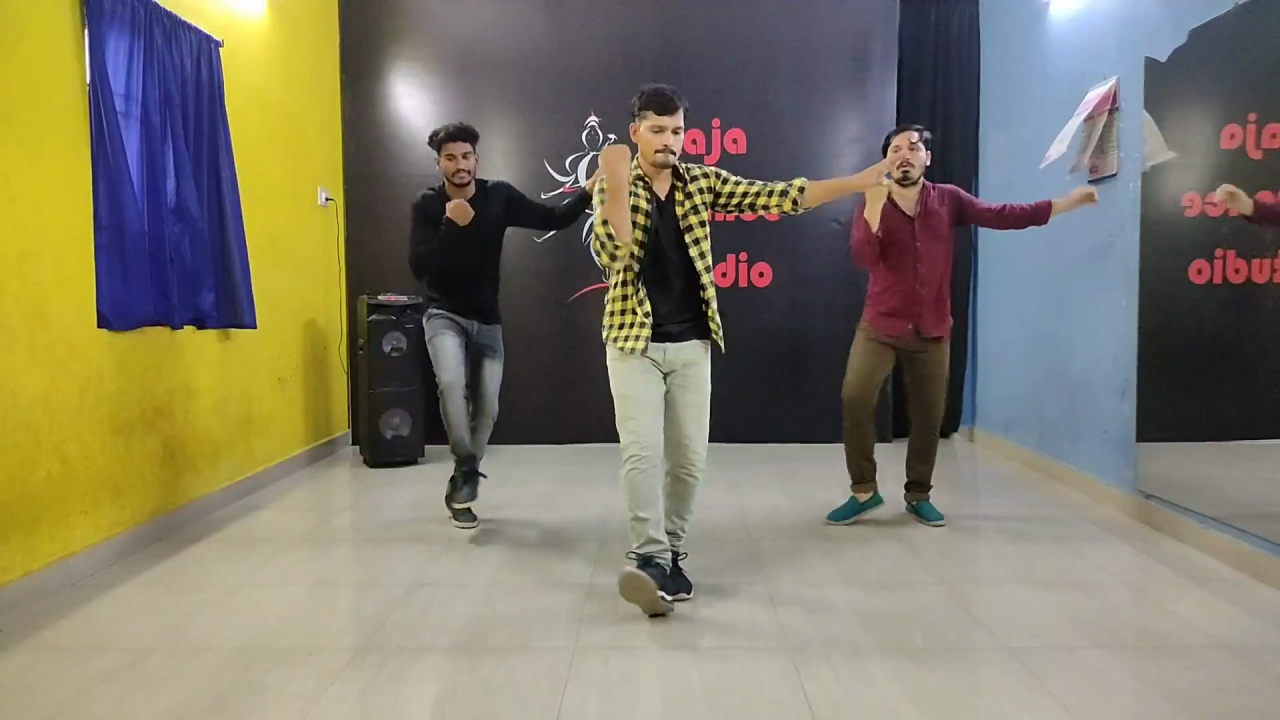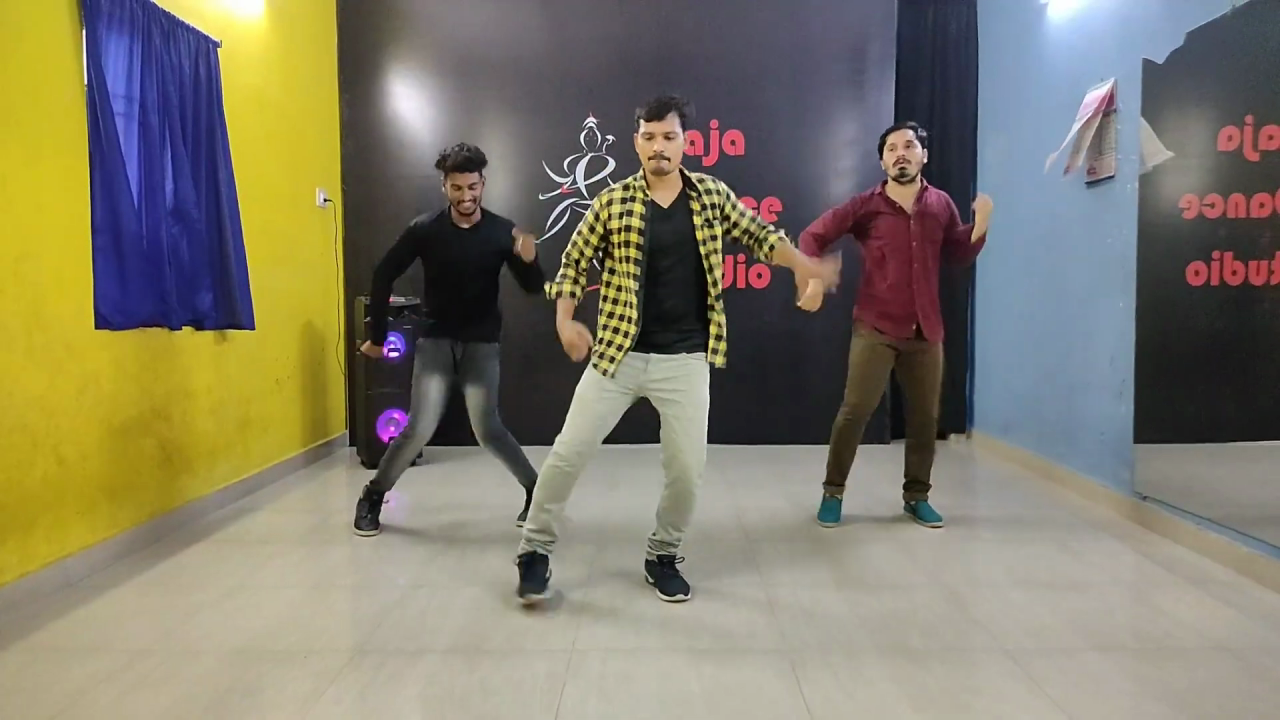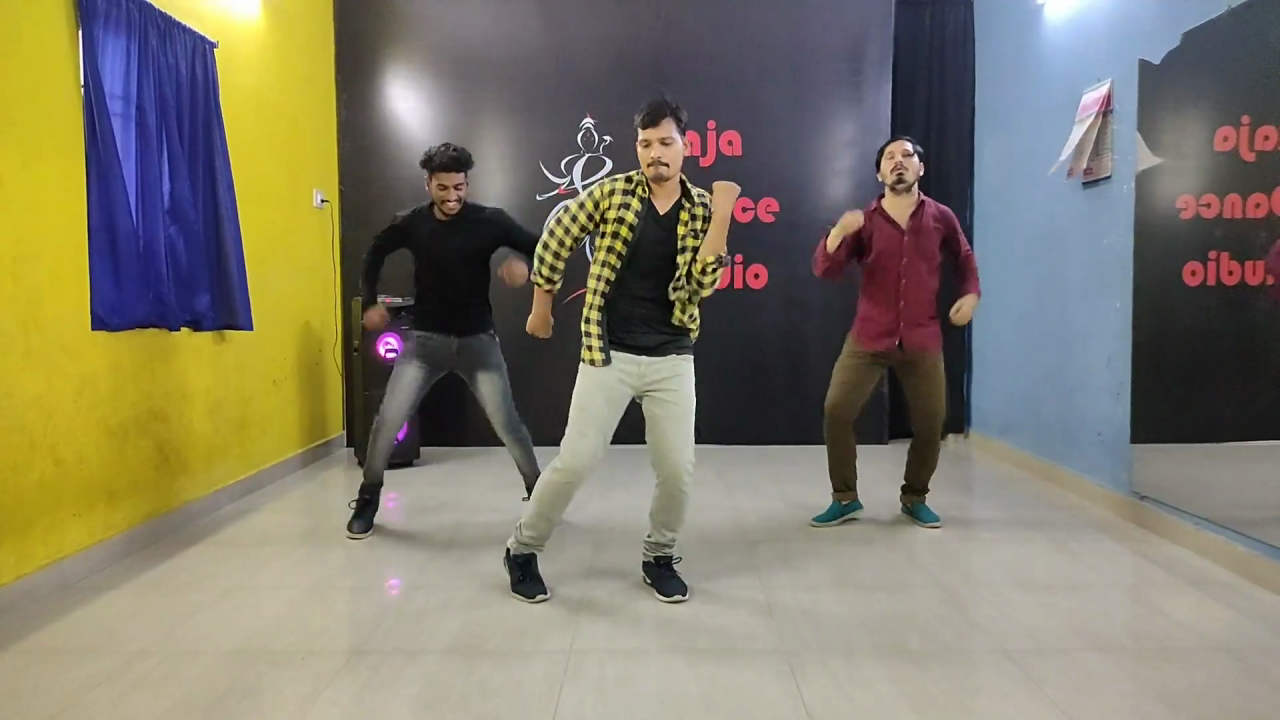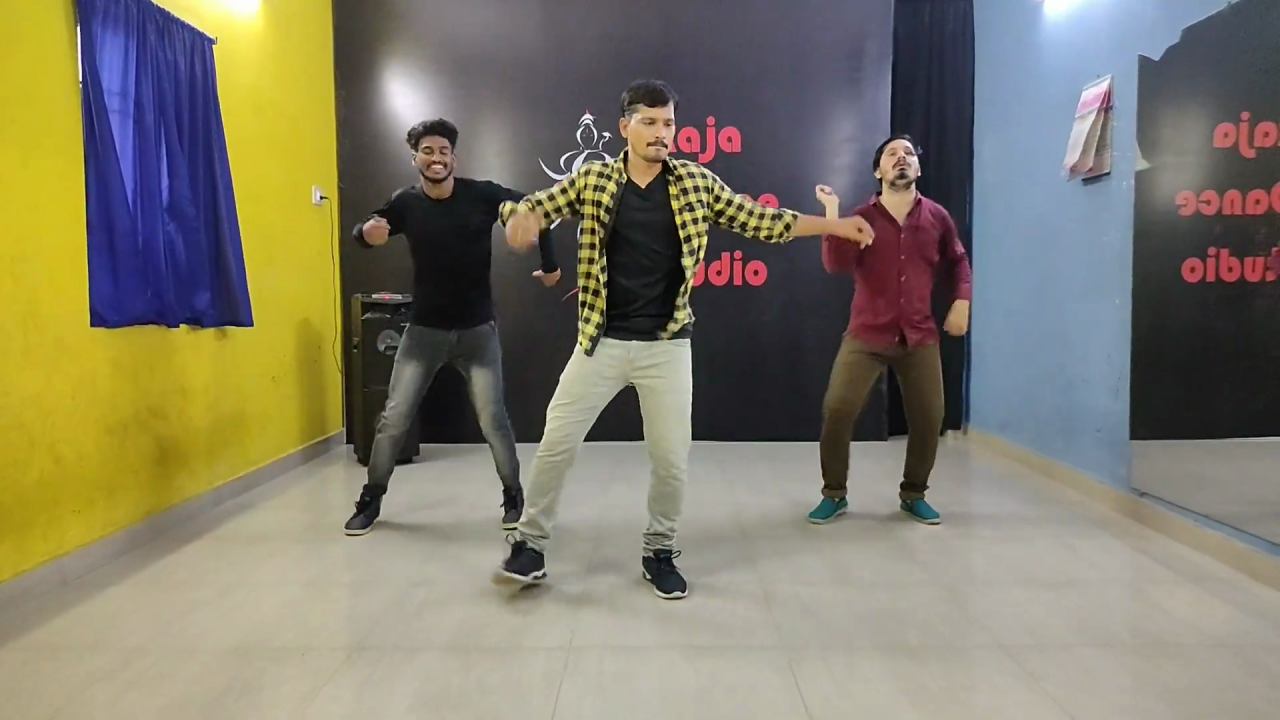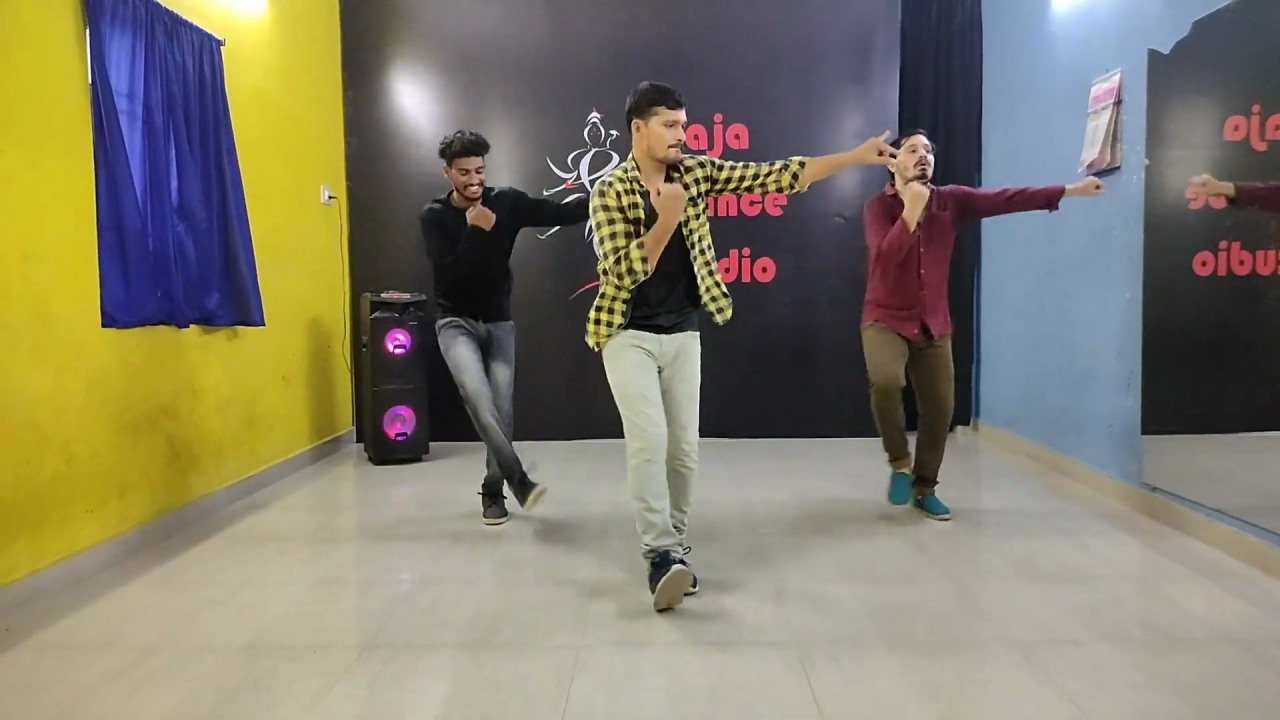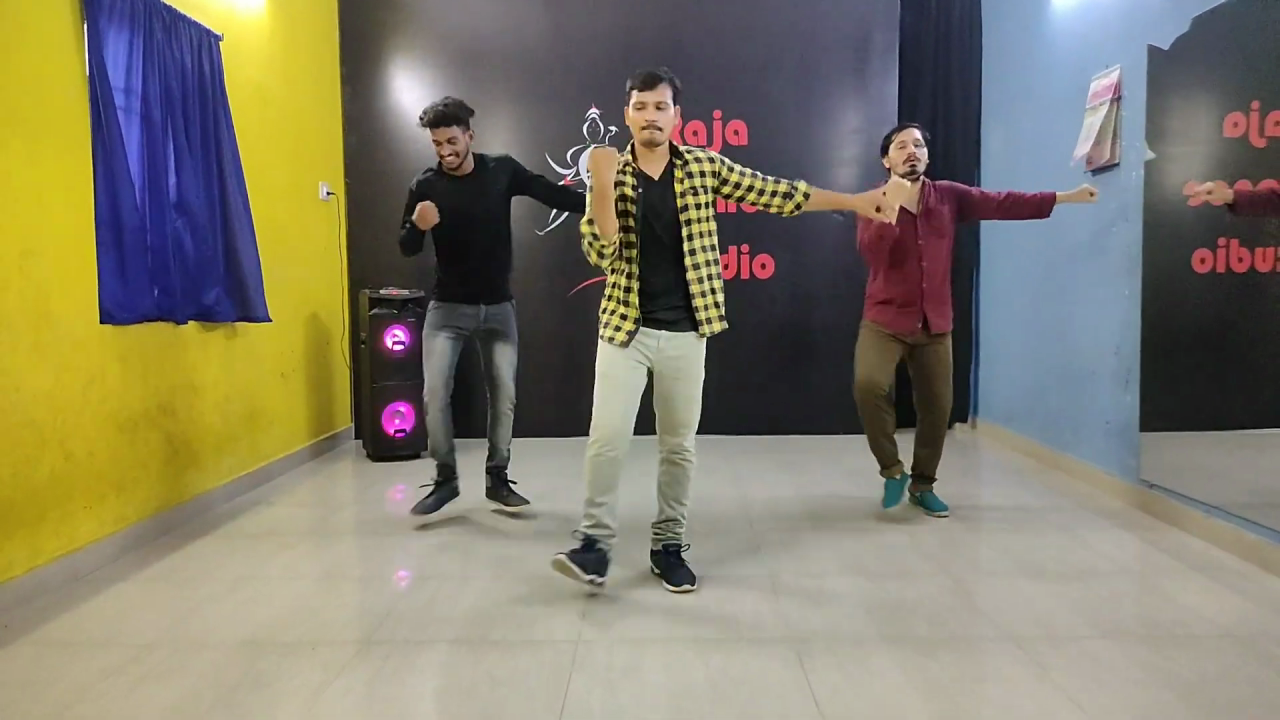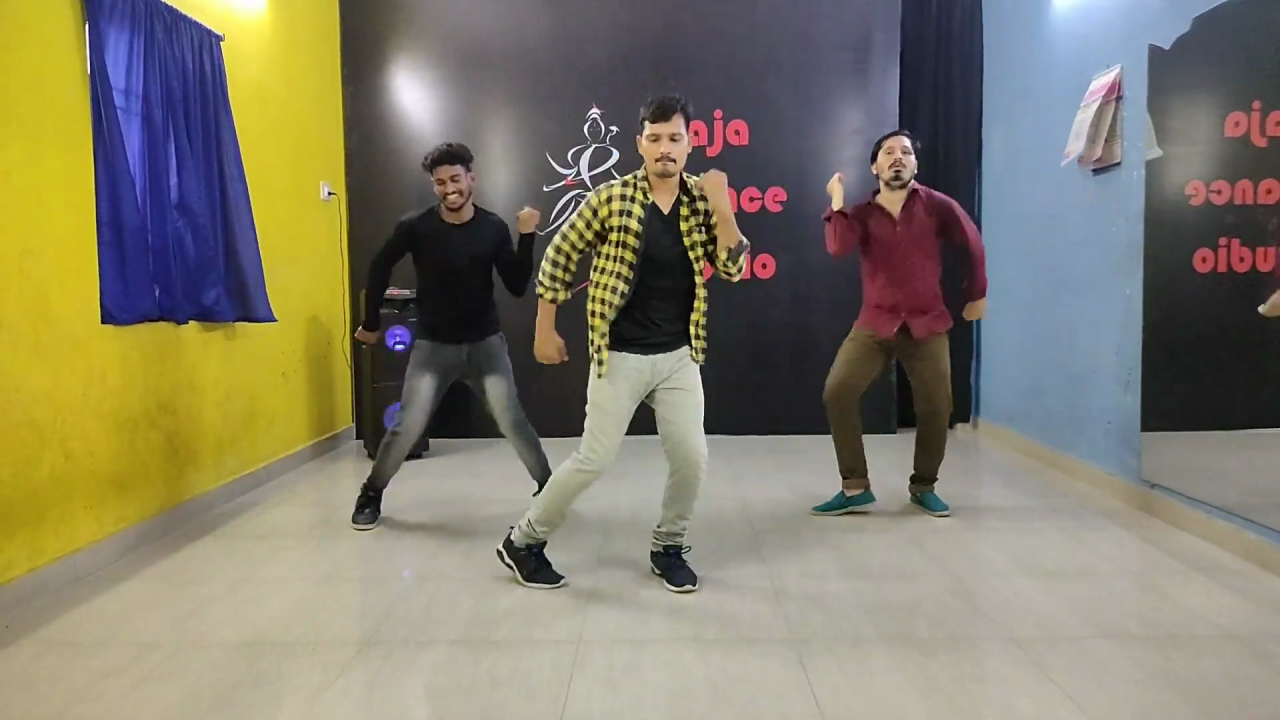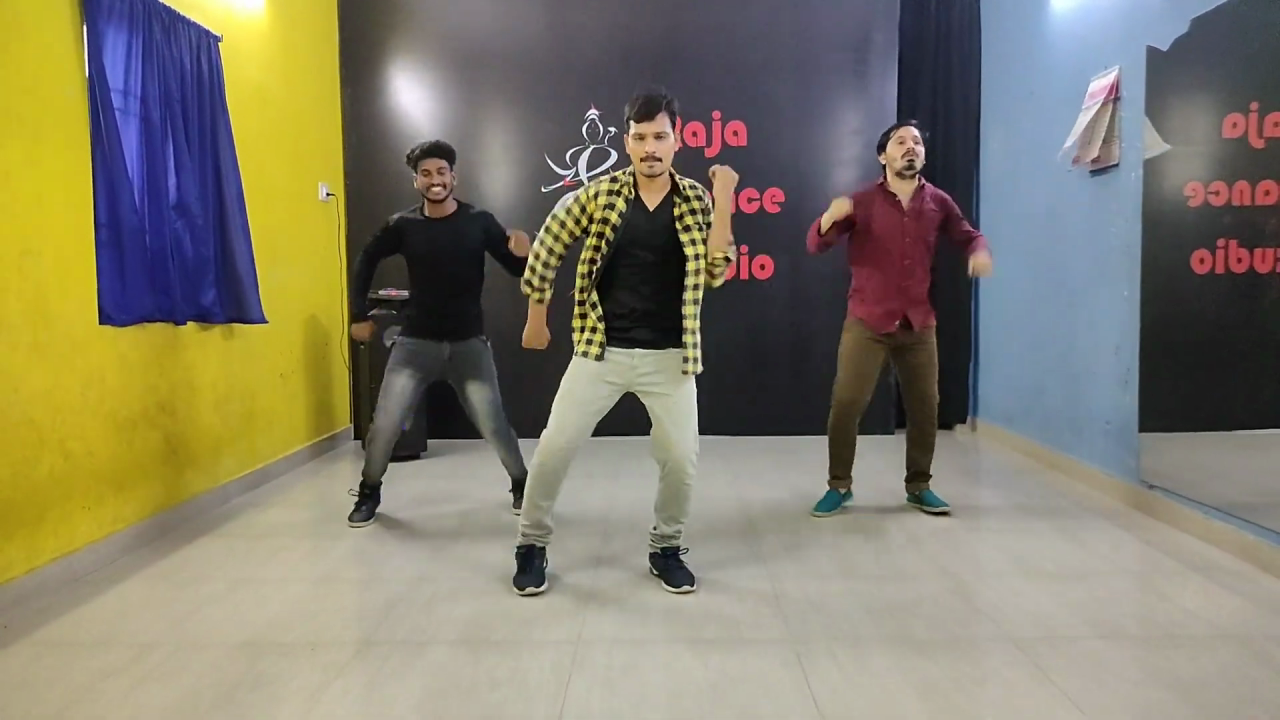
dt=0.4s
person 1, frame 1
left shoulder: (707, 183)
right shoulder: (616, 188)
left elbow: (778, 197)
right elbow: (611, 254)
left wrist: (857, 183)
right wrist: (615, 187)
left hip: (691, 342)
right hip: (633, 339)
left knee: (689, 456)
right knee: (643, 446)
left ankle: (668, 553)
right ankle: (649, 559)
person 1, frame 2
left shoulder: (711, 196)
right shoulder: (613, 203)
left elbow: (760, 237)
right elbow: (573, 265)
left wrist: (806, 265)
right wrist: (564, 319)
left hip: (687, 360)
right hip: (620, 354)
left knee: (686, 471)
right knee: (569, 452)
left ankle: (662, 557)
right ankle: (535, 551)
person 1, frame 3
left shoulder: (702, 207)
right shoulder: (608, 192)
left elbow: (705, 281)
right elbow: (556, 238)
left wrist: (722, 215)
right wrist: (540, 304)
left hip: (671, 359)
right hip: (606, 356)
left knee: (677, 470)
right knee: (575, 463)
left ankle: (659, 558)
right ankle: (523, 552)
person 1, frame 4
left shoulder: (695, 183)
right shoulder: (592, 180)
left elbow: (759, 221)
right elbow: (538, 209)
left wrist: (834, 225)
right wrist: (518, 220)
left hip: (665, 345)
right hip: (602, 341)
left knee: (671, 460)
right knee: (558, 442)
left ankle: (659, 553)
right ankle: (527, 544)
person 1, frame 5
left shoulder: (694, 171)
right shoulder: (611, 189)
left elbow: (773, 176)
right elbow: (628, 270)
left wrist: (856, 156)
right wrist: (667, 221)
left hip: (682, 334)
right hip: (628, 333)
left knee: (684, 448)
right knee: (649, 437)
left ankle: (671, 545)
right ankle: (661, 557)
person 1, frame 6
left shoulder: (710, 168)
right shoulder: (614, 176)
left elbow: (778, 195)
right elbow: (602, 253)
left wrist: (860, 202)
right wrist: (601, 185)
left hip: (686, 332)
right hip: (627, 327)
left knee: (679, 445)
right knee: (608, 433)
left ankle: (667, 546)
right ankle: (595, 546)
person 1, frame 7
left shoulder: (703, 195)
right shoulder: (609, 199)
left elbow: (735, 264)
right elbow: (560, 251)
left wrist: (721, 209)
right wrist: (544, 328)
left hip: (678, 356)
right hip: (620, 355)
left knee: (691, 460)
right knee: (594, 460)
left ankle: (667, 547)
right ankle: (526, 542)
person 1, frame 8
left shoulder: (694, 198)
right shoulder: (596, 194)
left elbow: (719, 267)
right elbow: (547, 245)
left wrist: (723, 203)
right wrist: (535, 315)
left hip: (668, 357)
right hip: (601, 350)
left knee: (681, 462)
right knee: (555, 449)
left ankle: (665, 548)
right ankle: (531, 545)
person 2, frame 1
left shoulder: (501, 196)
right shoulder: (427, 204)
left elbow: (554, 219)
right elbow: (419, 266)
left wrist: (585, 195)
right wrist: (451, 225)
left hip: (487, 322)
right hip: (444, 315)
left knee: (487, 410)
right knee: (453, 385)
left ankle: (461, 491)
right ankle: (466, 469)
person 2, frame 2
left shoulder: (502, 230)
right shoulder: (424, 230)
left elbow: (534, 287)
right elbow: (384, 274)
left wrist: (530, 260)
right wrist: (376, 334)
left hip: (482, 344)
right hip: (436, 342)
left knee: (486, 428)
right knee: (421, 429)
left ankle: (536, 491)
right ankle: (372, 500)
person 2, frame 3
left shoulder: (490, 220)
right shoulder: (410, 222)
left elbow: (536, 246)
right elbow: (375, 257)
left wrist: (525, 265)
right wrist: (371, 303)
left hip: (476, 338)
right hip: (427, 337)
left knee: (505, 422)
right knee: (390, 421)
right ankle: (367, 503)
person 2, frame 4
left shoulder: (483, 194)
right shoulder: (405, 203)
right elbow: (365, 232)
left wrist: (550, 262)
right wrist: (367, 231)
left hip: (477, 330)
right hip: (425, 330)
left knee: (491, 418)
right knee: (394, 419)
left ankle: (512, 495)
right ankle: (371, 499)
person 2, frame 5
left shoulder: (507, 202)
right shoulder: (434, 216)
left elbow: (561, 215)
right elbow: (445, 276)
right wrist: (475, 232)
left hip: (499, 322)
right hip: (456, 321)
left knee: (501, 407)
right knee: (477, 393)
left ankle: (492, 489)
right ankle: (518, 479)
person 2, frame 6
left shoulder: (502, 170)
right shoulder: (425, 185)
left elbow: (556, 194)
right elbow: (409, 249)
right wrist: (417, 226)
left hip: (498, 304)
right hip: (448, 305)
left knee: (504, 392)
right knee: (435, 390)
left ankle: (497, 480)
right ankle: (445, 480)
person 2, frame 7
left shoulder: (492, 227)
right shoulder: (415, 226)
left elbow: (517, 279)
right elbow: (379, 266)
left wrist: (528, 236)
right wrist: (371, 322)
left hip: (484, 343)
right hip: (433, 344)
left knee: (513, 424)
right knee: (409, 429)
right ankle: (371, 496)
person 2, frame 8
left shoulder: (480, 221)
right shoulder: (402, 224)
left elbow: (510, 265)
right elbow: (367, 261)
left wrist: (522, 255)
right wrist: (360, 313)
left hip: (468, 343)
right hip: (416, 342)
left knee: (492, 426)
right knee: (385, 423)
left ankle: (521, 485)
right ankle: (369, 494)
person 3, frame 1
left shoulder: (949, 199)
right shoulder: (875, 209)
left elbow: (1002, 216)
right elbow: (864, 256)
left wrist: (1064, 203)
right wrist: (873, 205)
left hip: (931, 330)
right hip: (880, 326)
left knee: (928, 417)
right knee: (856, 400)
left ankle: (918, 495)
right ankle: (863, 493)
person 3, frame 2
left shoulder: (941, 204)
right shoulder: (866, 205)
left elbow: (960, 253)
right elbow: (813, 237)
left wrist: (980, 226)
right wrist: (813, 278)
left hip: (925, 330)
right hip: (876, 328)
left knee: (925, 417)
right knee: (857, 407)
left ankle: (916, 496)
right ankle: (833, 492)
person 3, frame 3
left shoulder: (941, 217)
right shoulder: (865, 221)
left elbow: (964, 261)
right elbow: (827, 268)
left wrist: (971, 295)
right wrist: (839, 234)
left hip: (923, 340)
right hip: (869, 339)
left knee: (930, 422)
right knee: (837, 410)
left ankle: (915, 497)
right ankle: (844, 497)
person 3, frame 4
left shoulder: (937, 217)
right shoulder: (862, 215)
left elbow: (957, 260)
right elbow: (837, 265)
left wrist: (963, 299)
right wrist: (832, 216)
left hip: (920, 337)
right hip: (866, 335)
left knee: (928, 418)
right knee: (839, 409)
left ankle: (913, 495)
right ankle: (834, 493)
person 3, frame 5
left shoulder: (952, 200)
right shoulder: (879, 207)
left elbow: (1008, 199)
right elbow: (885, 256)
left wrist: (1071, 189)
right wrist: (911, 213)
left hip: (933, 326)
right hip: (884, 322)
left knee: (939, 410)
right knee: (885, 382)
left ankle: (925, 484)
right ankle: (899, 464)
person 3, frame 6
left shoulder: (951, 196)
left elbow: (1005, 203)
right elbow: (873, 255)
left wrist: (1066, 198)
right wrist: (893, 209)
left hip: (934, 324)
right hip: (884, 321)
left knee: (935, 408)
right knee: (869, 386)
left ankle: (922, 485)
right ankle: (892, 471)
person 3, frame 7
left shoulder: (938, 205)
right shoulder: (862, 213)
left elbow: (971, 245)
right elbow: (839, 246)
left wrist: (978, 294)
right wrist: (836, 198)
left hip: (929, 328)
right hip: (875, 325)
left knee: (936, 411)
right knee: (838, 394)
left ankle: (923, 487)
right ankle: (855, 488)
person 3, frame 8
left shoulder: (938, 202)
right shoulder: (863, 199)
left elbow: (967, 237)
right elbow: (816, 245)
left wrist: (980, 254)
right wrist: (828, 219)
left hip: (918, 323)
right hip: (866, 321)
left knee: (924, 405)
right knee: (848, 401)
left ankle: (919, 485)
right ankle: (839, 486)
